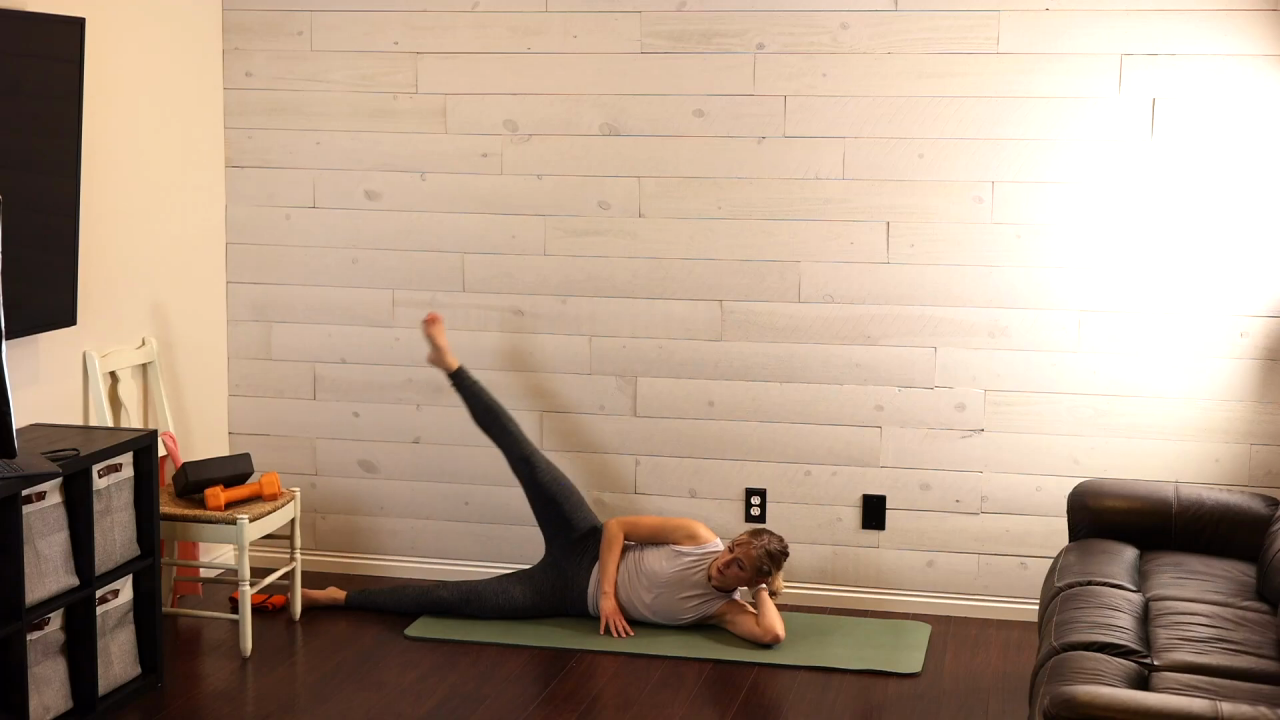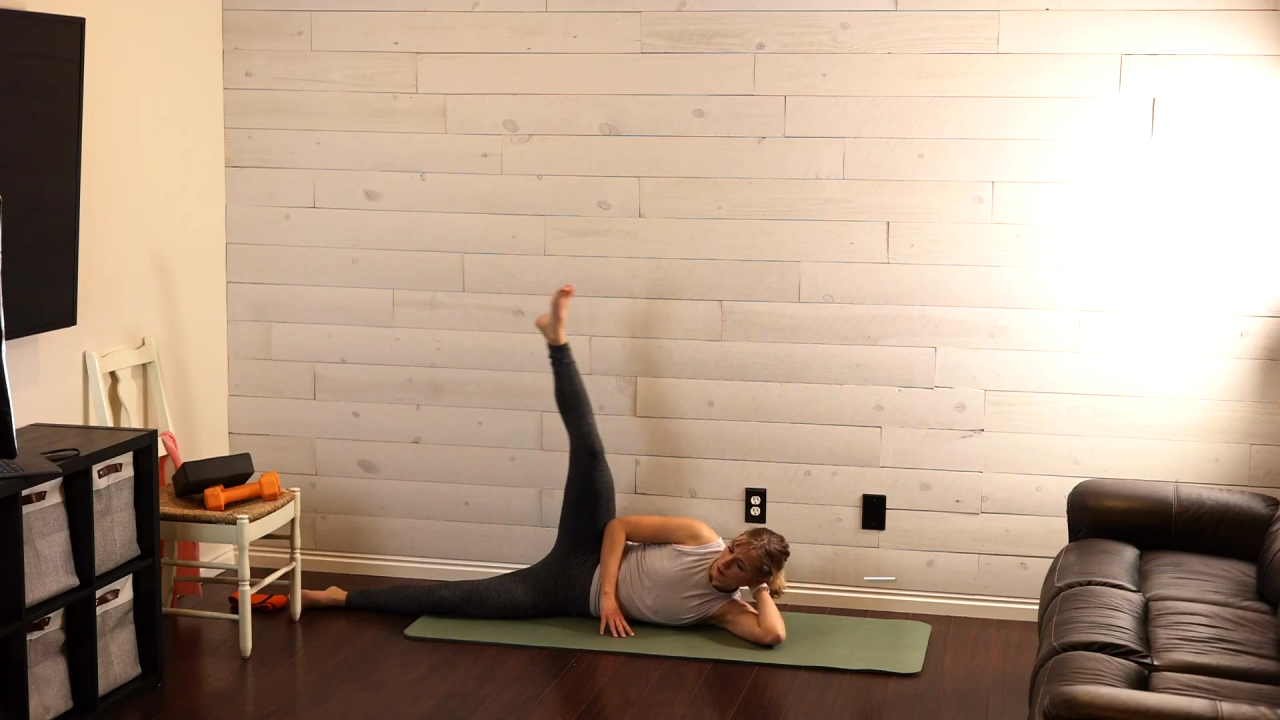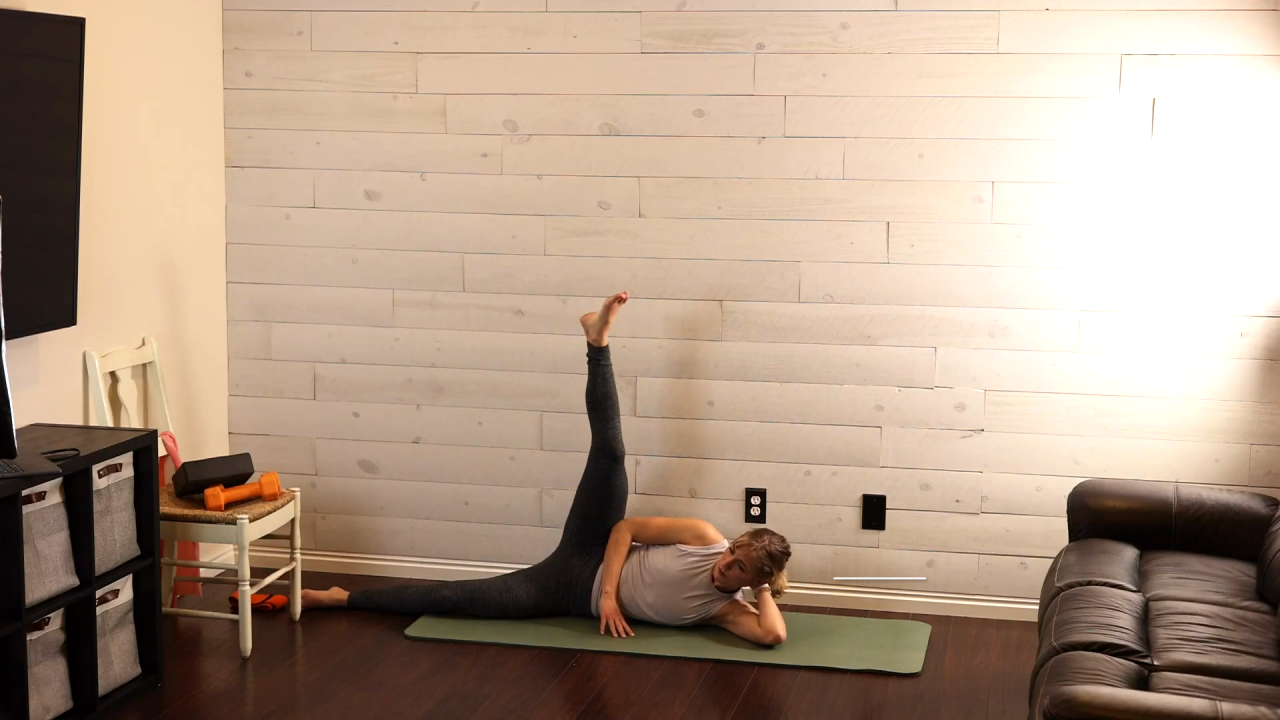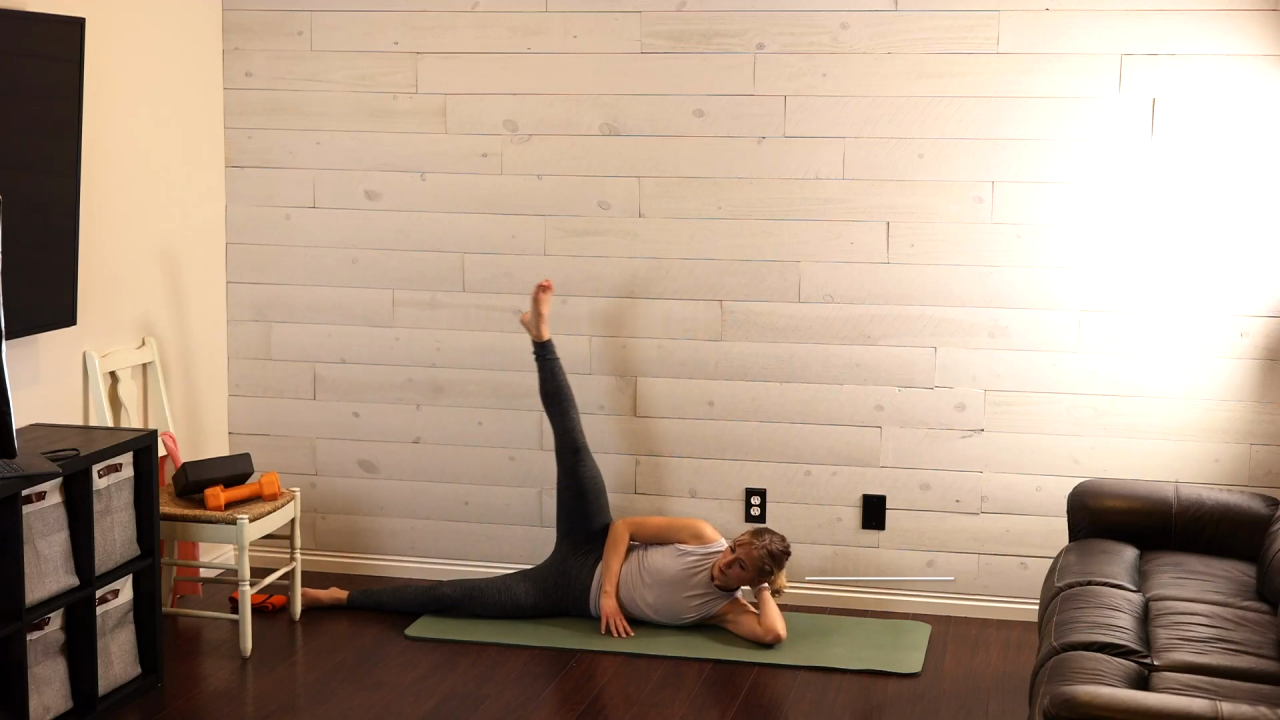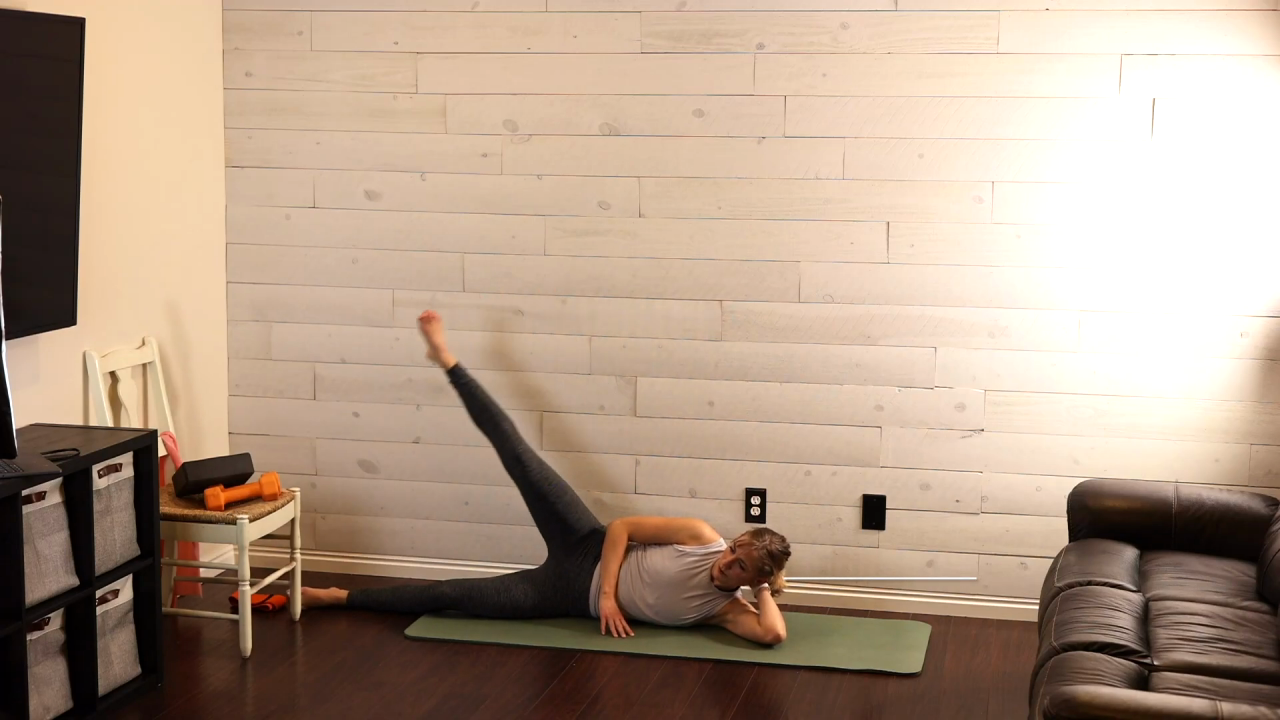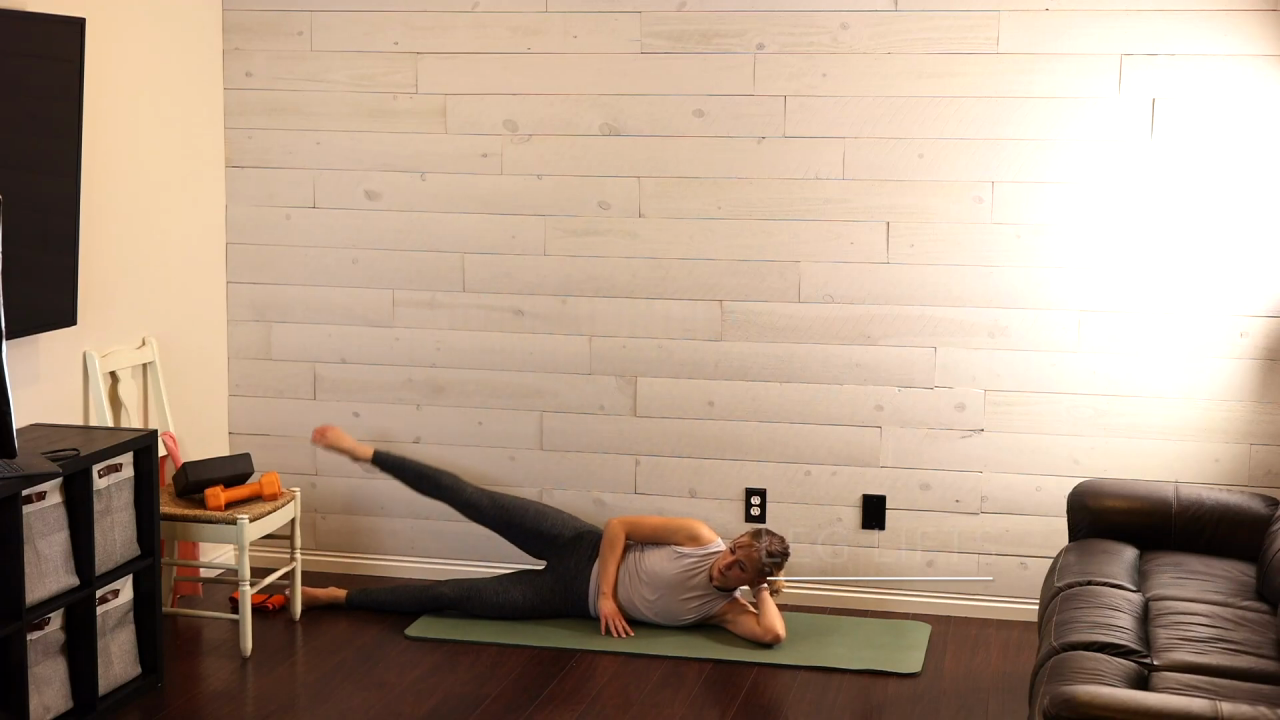
dt=0.2s
person 1, frame 1
left shoulder: (724, 606)
right shoulder: (698, 537)
left elbow: (772, 633)
right elbow: (616, 524)
left wrist: (762, 589)
right wrist: (607, 591)
left hip: (572, 596)
right hip: (583, 551)
left knee: (453, 598)
right knee: (521, 452)
left ankle: (338, 597)
right ankle: (450, 364)
person 1, frame 2
left shoulder: (724, 607)
right shoulder: (699, 537)
left elbow: (772, 636)
right elbow: (620, 526)
left wrist: (763, 590)
right wrist: (609, 593)
left hip: (576, 597)
right hip: (588, 555)
left knee: (455, 599)
right knee: (589, 447)
left ankle: (340, 599)
right ankle: (557, 339)
person 1, frame 3
left shoulder: (725, 606)
right shoulder: (705, 537)
left elbow: (773, 635)
right elbow: (626, 527)
left wrist: (764, 591)
right wrist: (610, 592)
left hip: (579, 597)
right hip: (591, 556)
left knee: (457, 598)
right knee: (609, 449)
left ankle: (342, 599)
person 1, frame 4
left shoulder: (725, 607)
right shoulder: (703, 538)
left elbow: (773, 635)
right elbow: (626, 527)
left wrist: (764, 588)
right wrist: (609, 592)
left hip: (576, 597)
right hip: (589, 555)
left knee: (456, 597)
right knee: (572, 443)
left ankle: (341, 599)
right ankle: (542, 336)
person 1, frame 5
left shoulder: (726, 607)
right shoulder: (703, 538)
left elbow: (773, 633)
right elbow: (621, 527)
left wrist: (763, 589)
right wrist: (608, 593)
left hip: (574, 598)
right hip: (587, 553)
left knee: (454, 596)
right knee: (515, 452)
left ankle: (338, 597)
right ankle: (446, 360)
person 1, frame 6
left shoulder: (727, 608)
right shoulder: (702, 538)
left elbow: (773, 632)
right elbow: (619, 526)
left wrist: (762, 587)
right wrist: (606, 593)
left hip: (574, 599)
right hip: (582, 552)
left knee: (452, 598)
right knee: (471, 500)
left ankle: (334, 596)
right ankle: (366, 452)
